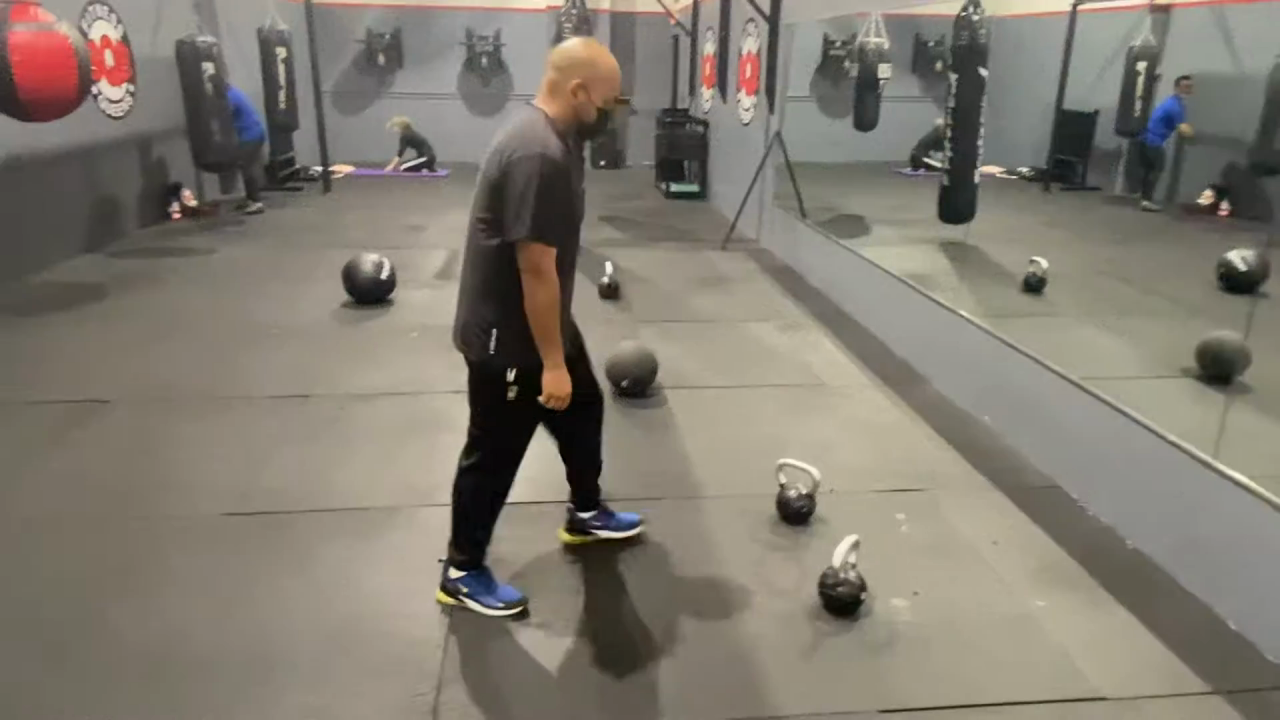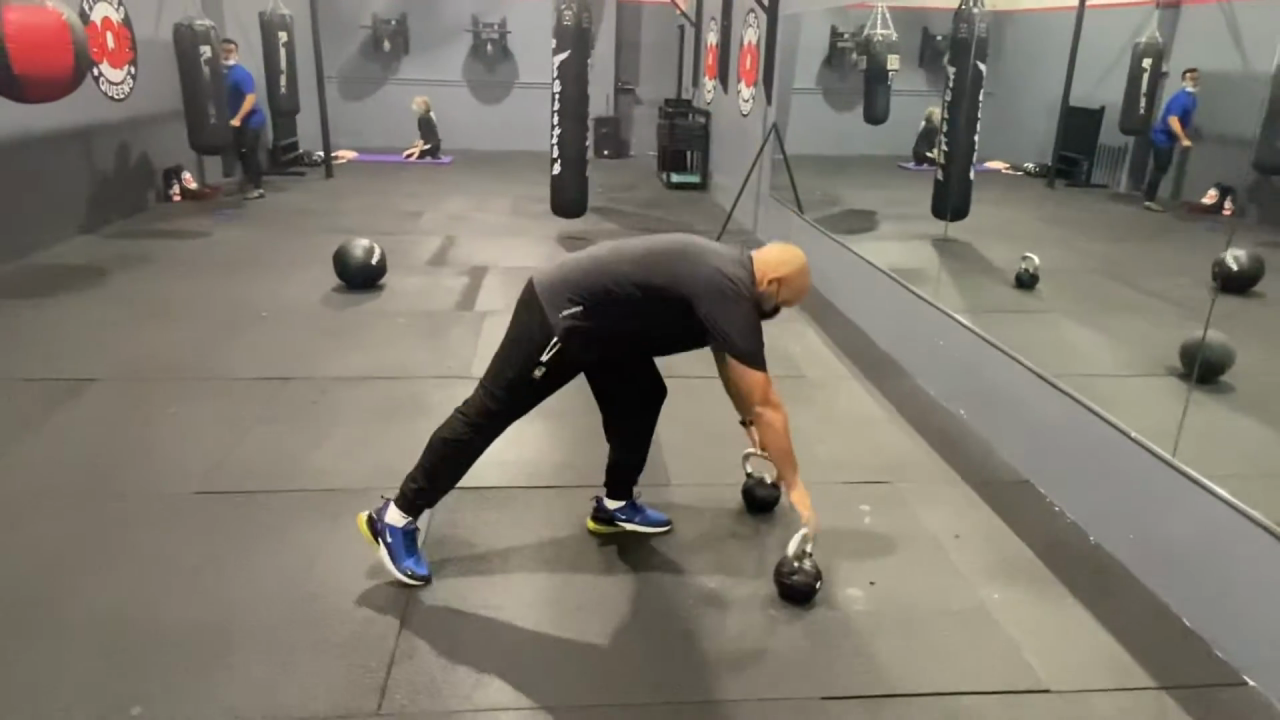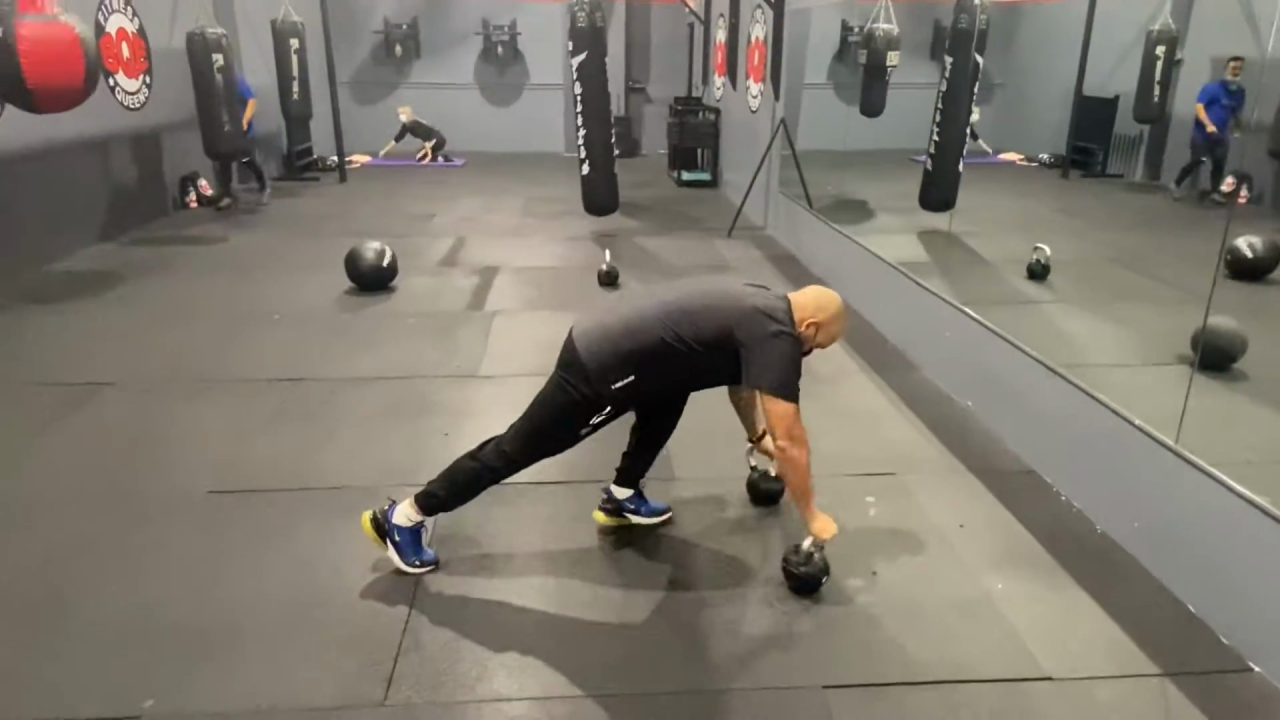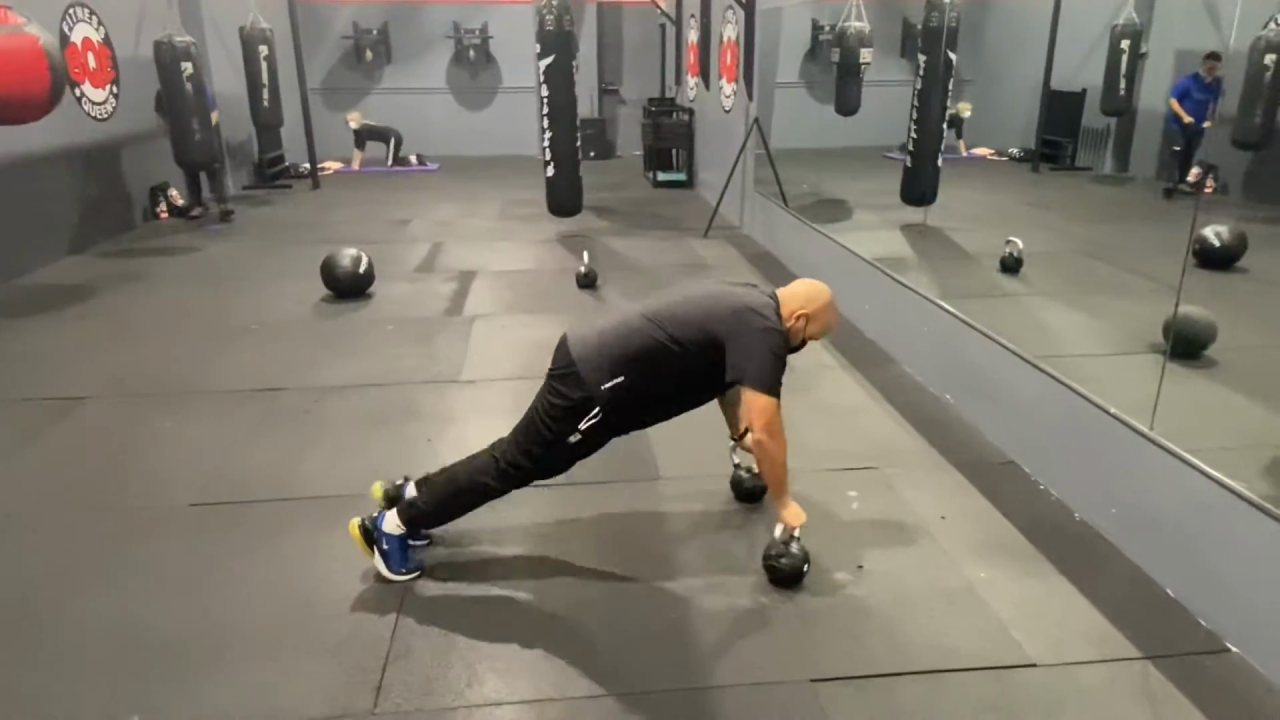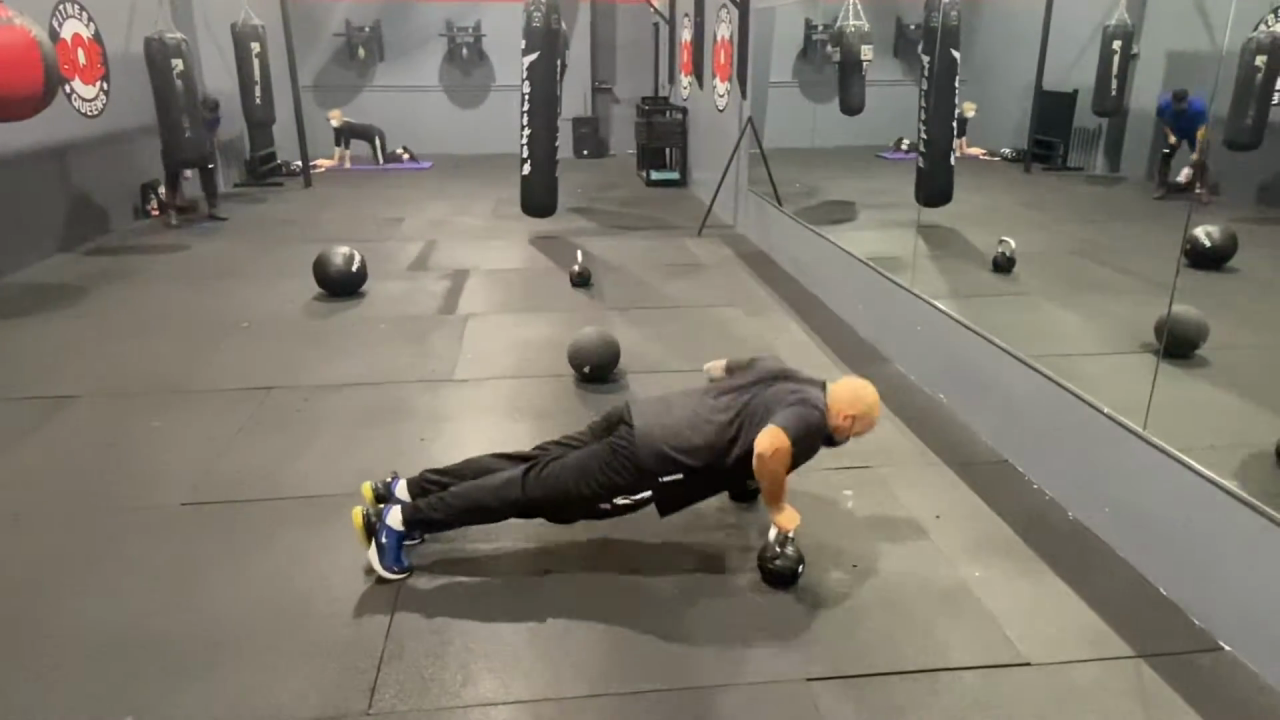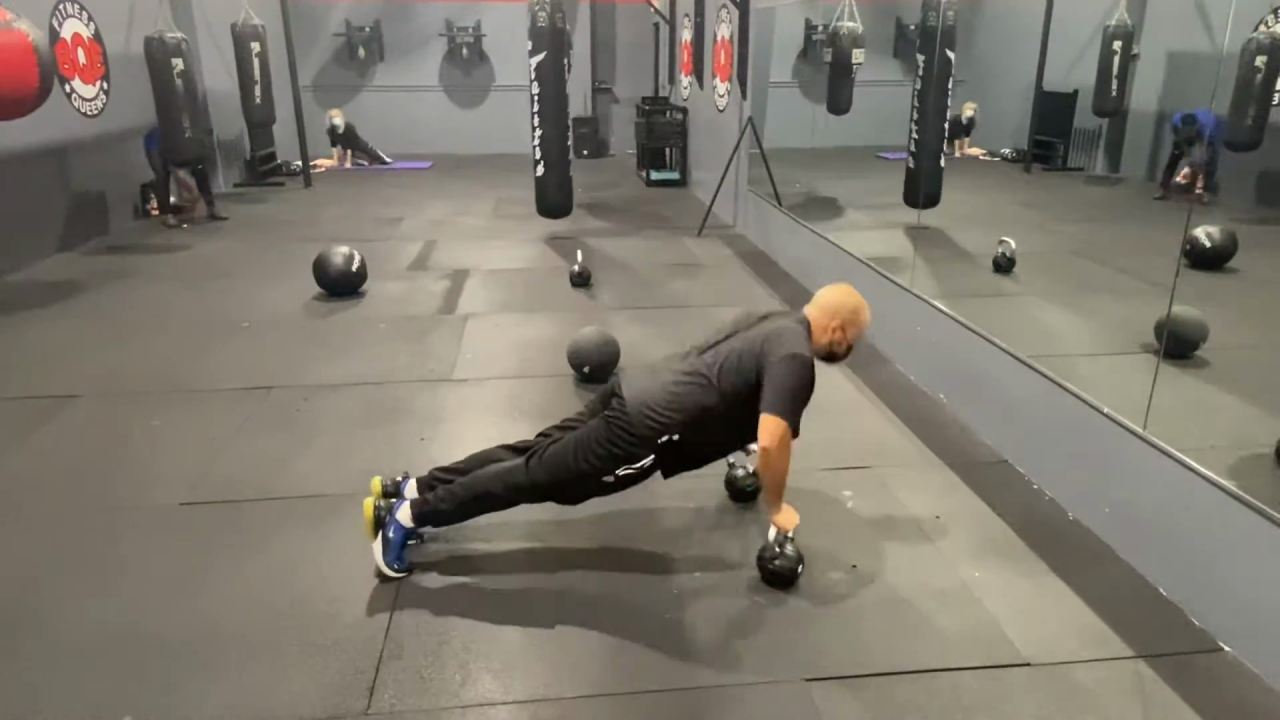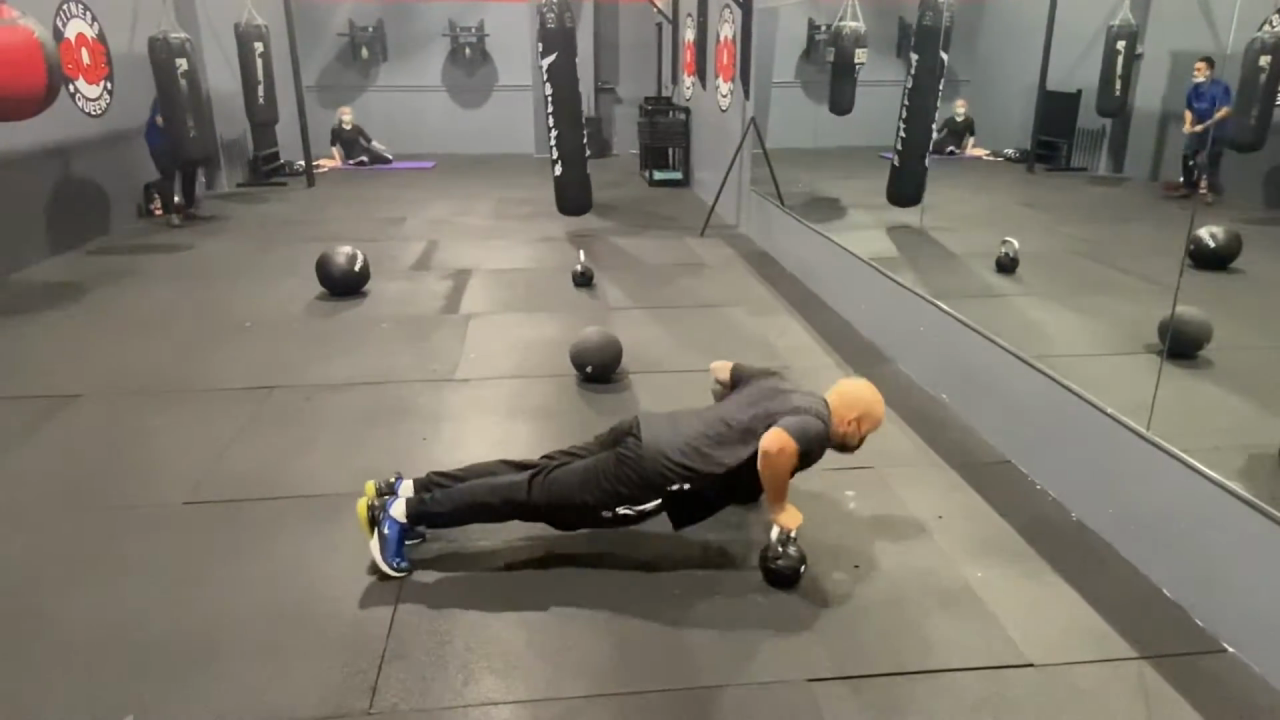
dt=0.7s
person 1, frame 1
left shoulder: (540, 131)
right shoulder: (540, 156)
right elbow: (537, 271)
right wrist: (552, 363)
left hip: (538, 319)
right hip: (505, 333)
left knee: (582, 408)
right knee: (493, 451)
left ankle: (586, 513)
right ankle: (463, 571)
person 1, frame 2
left shoulder: (730, 276)
right shoulder: (731, 296)
left elbow: (733, 365)
right elbow: (766, 405)
left wrist: (749, 420)
right wrist: (794, 486)
left hip: (591, 310)
right hip: (562, 310)
left knee: (643, 397)
right knee: (488, 412)
left ankle: (615, 505)
right ankle: (396, 518)
person 1, frame 3
left shoulder: (761, 310)
right shoulder: (776, 336)
left elbow: (740, 380)
right elbow: (790, 439)
left wrist: (758, 437)
right wrist: (812, 516)
left hip: (606, 335)
right hip: (600, 367)
left knee: (669, 396)
right knee: (519, 448)
left ankle: (622, 496)
right ankle: (402, 518)
person 1, frame 4
left shoulder: (748, 305)
right shoulder: (764, 334)
left elbow: (723, 375)
right elbow: (768, 430)
left wrist: (740, 437)
right wrist: (784, 503)
left hip: (587, 357)
right hip: (596, 381)
left knee: (522, 453)
right knee: (513, 463)
left ankle: (410, 493)
right ankle: (390, 525)
person 1, frame 5
left shoulder: (787, 378)
right shoulder: (810, 415)
left elbow: (714, 369)
right elbow: (770, 450)
right wrist: (778, 509)
left hip: (639, 419)
right hip: (648, 461)
left knee: (532, 469)
right knee: (534, 492)
left ankle: (400, 490)
right ankle: (397, 521)
person 1, frame 6
left shoulder: (773, 321)
right shoulder: (795, 359)
right elbow: (774, 442)
left wrist: (737, 435)
right wrist: (777, 508)
left hip: (634, 394)
right hip: (644, 432)
left knee: (529, 457)
right knee: (536, 478)
left ankle: (408, 490)
right ankle: (410, 515)
person 1, frame 7
left shoulder: (788, 391)
right shoulder: (813, 429)
left elbow: (722, 369)
right elbow: (775, 446)
right wrist: (778, 507)
left hip: (644, 435)
right hip: (652, 475)
left knee: (535, 477)
right knee: (538, 496)
left ankle: (405, 491)
right ankle: (407, 509)
